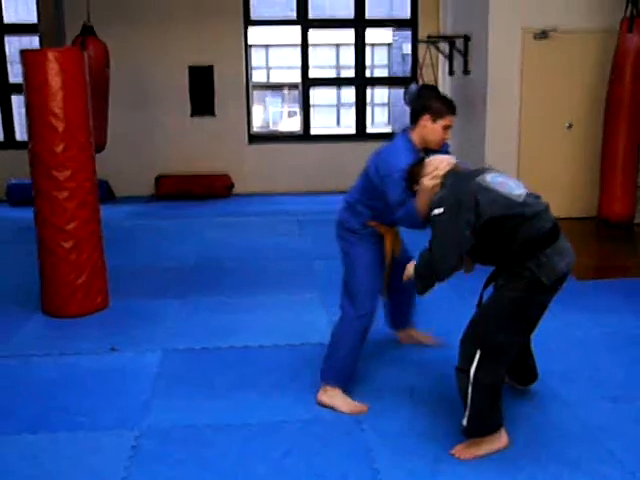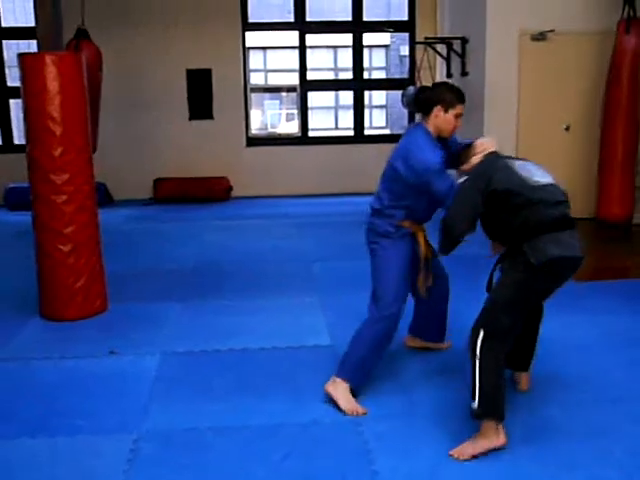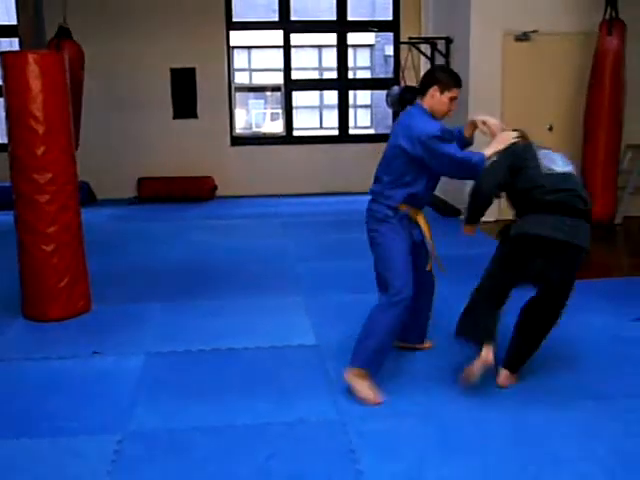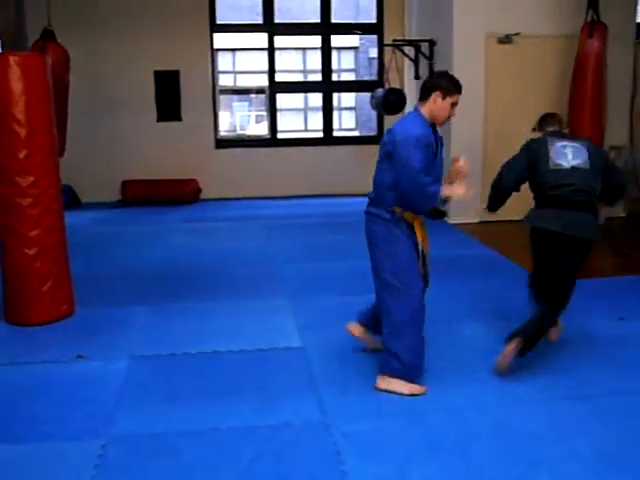
dt=0.2s
person 1, frame 1
left shoulder: (428, 148)
right shoulder: (395, 164)
right elbow: (411, 218)
left wrist: (448, 170)
right wrist: (427, 190)
left hip: (380, 228)
right hip: (360, 231)
left knee: (403, 273)
right knee: (360, 307)
left ankle: (403, 328)
right ankle: (330, 387)
person 1, frame 2
left shoulder: (429, 137)
right shoulder: (424, 157)
left elbow: (459, 151)
right elbow: (456, 200)
left hip: (406, 230)
right hip: (391, 234)
left knee: (435, 281)
right knee: (387, 308)
left ankle: (422, 336)
right ankle: (342, 381)
person 1, frame 3
left shoulder: (417, 119)
right shoulder: (421, 130)
left elbow: (451, 141)
right elbow: (460, 164)
left wrist: (473, 126)
right wrist: (495, 148)
left hip: (402, 216)
right hip: (389, 219)
left knee: (423, 278)
right knee: (399, 292)
left ankle: (407, 336)
right ankle: (360, 370)
person 1, frame 4
left shoulder: (430, 135)
right shoulder: (410, 134)
left elbow: (427, 182)
right elbow: (414, 187)
left wrist: (451, 182)
right wrist: (449, 191)
left hip: (404, 222)
right hip: (391, 223)
left knee: (412, 284)
right knee: (407, 295)
left ankle: (366, 326)
right ankle: (393, 374)
person 2, frame 1
left shoulder: (450, 198)
right shoulder: (477, 177)
left elbow: (442, 259)
left wrist: (418, 272)
right wrist: (476, 252)
left hip: (535, 266)
right hip: (554, 250)
left knee: (483, 342)
right knee: (511, 320)
left ankle: (489, 433)
right ankle: (523, 375)
person 2, frame 2
left shoulder: (480, 173)
right shoulder: (520, 165)
left elbow: (457, 222)
left wrist: (445, 244)
left hip: (538, 251)
right hip: (569, 246)
left knee: (491, 329)
right knee: (527, 304)
left ankle: (491, 428)
right ankle: (521, 370)
person 2, frame 3
left shoulder: (513, 155)
right shoulder: (561, 159)
left elbow: (485, 187)
right elbow: (578, 199)
left wrist: (471, 219)
left hip: (535, 230)
right hip: (576, 235)
left knee: (493, 287)
right knee: (547, 303)
left ankle: (485, 348)
right ankle: (510, 370)
person 2, frame 4
left shoulder: (534, 146)
right shoulder: (590, 148)
left elbow: (506, 180)
right elbow: (618, 185)
left wrist: (493, 205)
right wrist: (597, 200)
left hip: (546, 220)
right hip: (582, 224)
left knee: (544, 274)
right knee: (556, 289)
left ankle: (548, 324)
right ankle: (519, 341)
